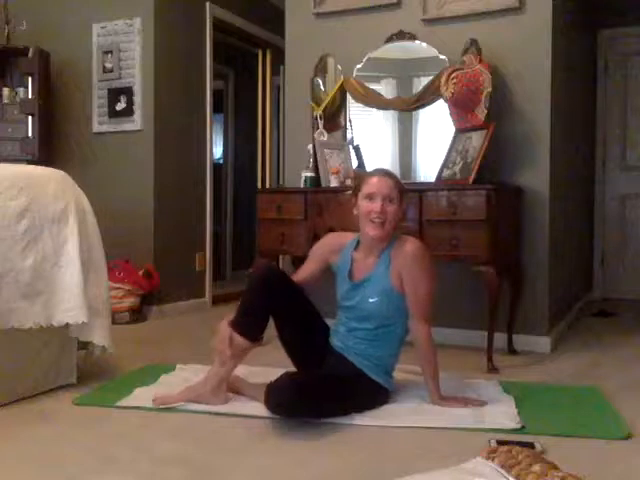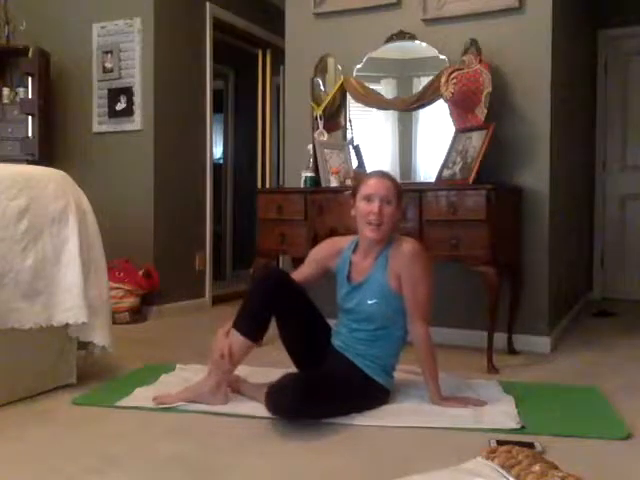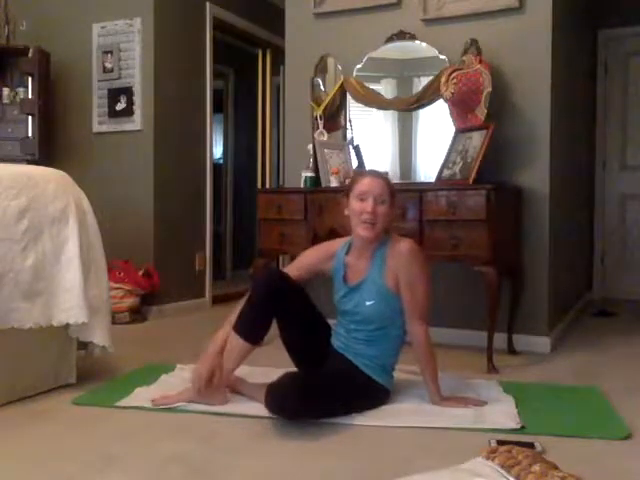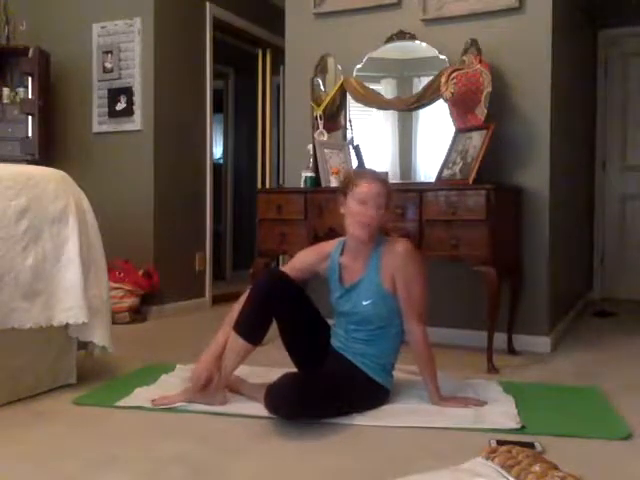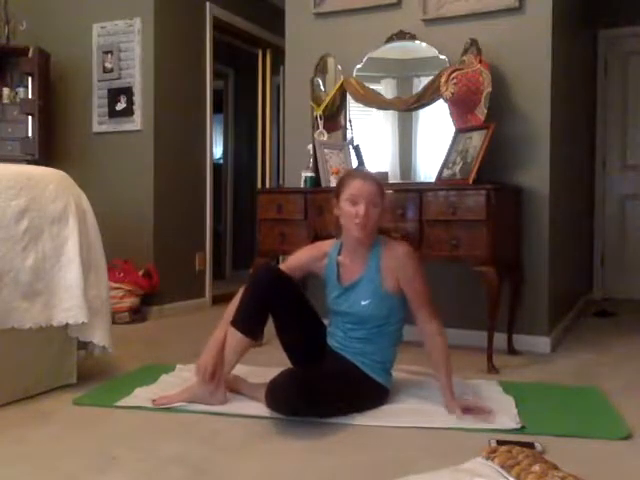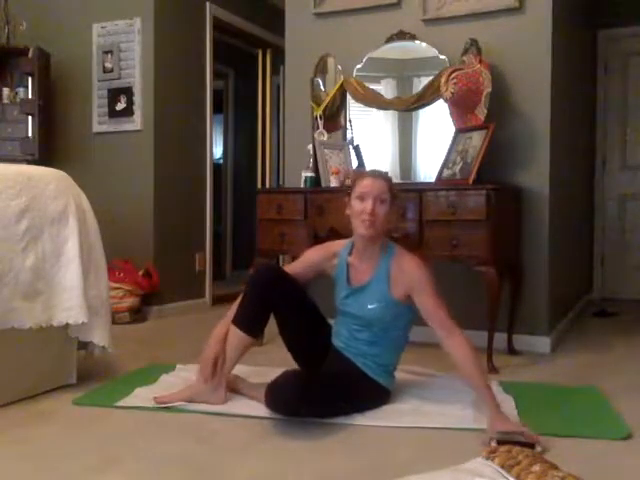
dt=0.5s
person 1, frame 1
left shoulder: (410, 253)
right shoulder: (335, 245)
left elbow: (420, 327)
right elbow: (292, 285)
left wrist: (437, 396)
right wrist: (231, 321)
left hip: (364, 380)
right hip: (328, 351)
left knee: (287, 394)
right knee: (267, 277)
left ankle: (235, 385)
right ankle: (213, 384)
person 1, frame 2
left shoulder: (407, 253)
right shoulder: (335, 249)
left elbow: (419, 328)
right elbow: (280, 289)
left wrist: (437, 396)
right wrist: (227, 330)
left hip: (366, 380)
right hip: (329, 352)
left knee: (288, 395)
right knee: (270, 279)
left ankle: (237, 384)
right ankle: (214, 382)
person 1, frame 3
left shoulder: (403, 253)
right shoulder: (330, 253)
left elbow: (418, 328)
right elbow: (258, 292)
left wrist: (437, 396)
right wrist: (214, 349)
left hip: (366, 380)
right hip: (329, 352)
left knee: (288, 396)
right knee: (271, 281)
left ankle: (234, 384)
right ankle: (214, 383)
person 1, frame 4
left shoulder: (399, 254)
right shoulder: (324, 255)
left elbow: (415, 328)
right elbow: (254, 295)
left wrist: (436, 396)
right wrist: (213, 353)
left hip: (366, 380)
right hip: (328, 353)
left knee: (287, 397)
right knee: (271, 283)
left ankle: (234, 385)
right ankle: (215, 383)
person 1, frame 5
left shoulder: (397, 256)
right shoulder: (320, 255)
left elbow: (430, 324)
right elbow: (250, 292)
left wrist: (448, 394)
right wrist: (215, 343)
left hip: (363, 380)
right hip: (324, 352)
left knee: (288, 391)
right knee: (266, 277)
left ankle: (233, 385)
right ankle: (212, 383)
person 1, frame 6
left shoulder: (406, 268)
right shoulder: (331, 255)
left elbow: (450, 336)
right elbow: (263, 288)
left wrist: (494, 412)
right wrist: (220, 332)
left hip: (365, 381)
right hip: (329, 351)
left knee: (289, 393)
right knee: (267, 276)
left ankle: (234, 384)
right ankle: (213, 382)
